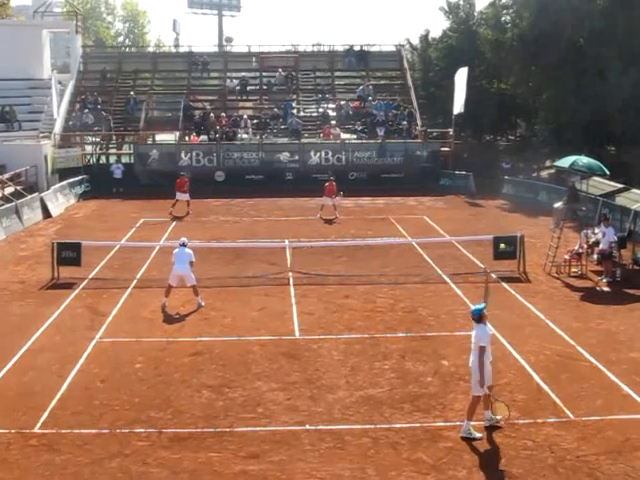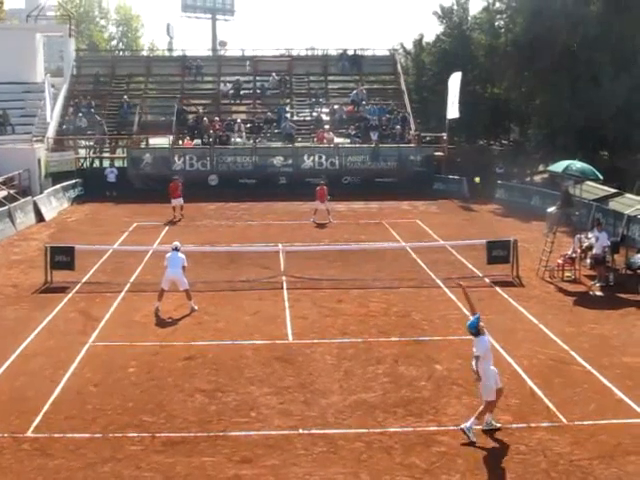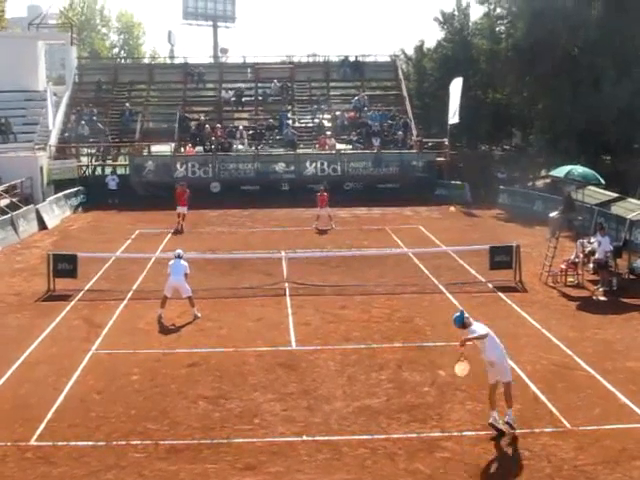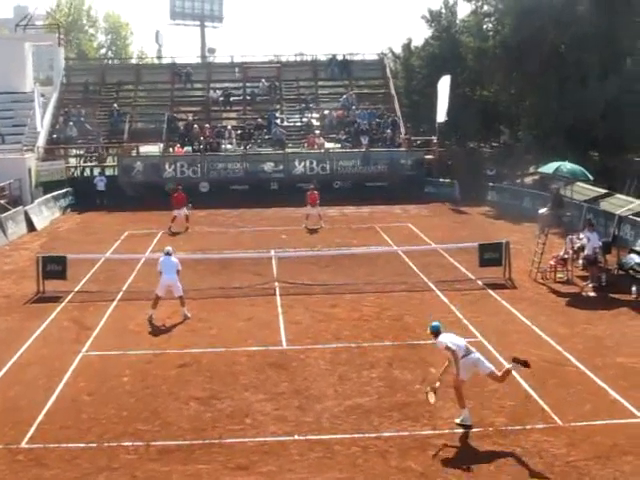
dt=0.4s
person 1, frame 1
left shoulder: (480, 325)
right shoulder: (483, 333)
left elbow: (483, 306)
right elbow: (481, 356)
right wrist: (481, 376)
left hip: (483, 365)
right hip: (480, 368)
left knee: (488, 389)
right knee: (477, 397)
left ankle: (488, 418)
right ankle: (466, 430)
person 1, frame 2
left shoulder: (478, 332)
right shoulder: (481, 344)
left elbow: (472, 309)
right elbow: (475, 364)
left wrist: (464, 291)
right wrist: (478, 374)
left hip: (488, 369)
right hip: (484, 373)
left knee: (499, 391)
right knee: (489, 403)
left ankle: (488, 422)
right ankle: (468, 426)
person 1, frame 3
left shoulder: (470, 327)
right shoulder: (474, 331)
right elbow: (484, 334)
right wrist: (467, 339)
left hip: (489, 360)
right hip: (499, 358)
left knee: (492, 388)
right knee: (507, 387)
left ankle: (494, 419)
right ankle: (509, 417)
person 1, frame 4
left shoulder: (440, 341)
right shoulder: (448, 336)
left elbow: (453, 352)
right elbow: (450, 360)
left wrist: (457, 371)
right wrist: (441, 374)
left hip: (466, 361)
right hip: (475, 356)
left knee: (456, 387)
right knee: (500, 378)
left ankle: (465, 418)
right ankle: (513, 365)
